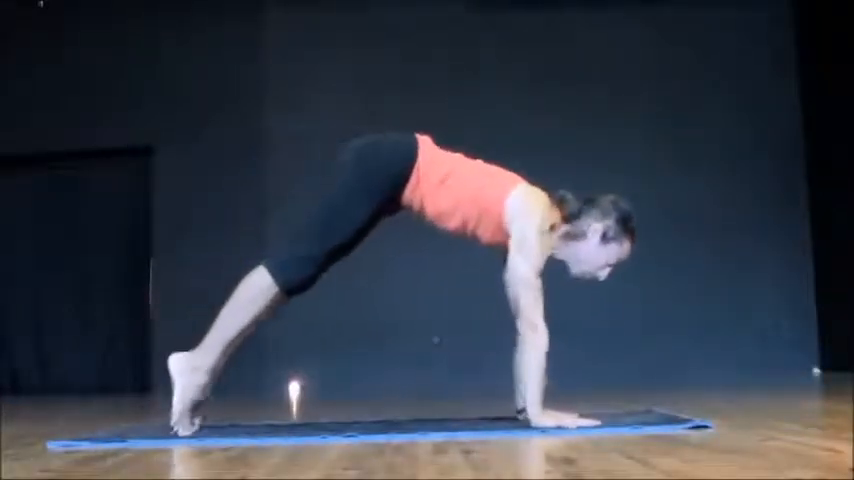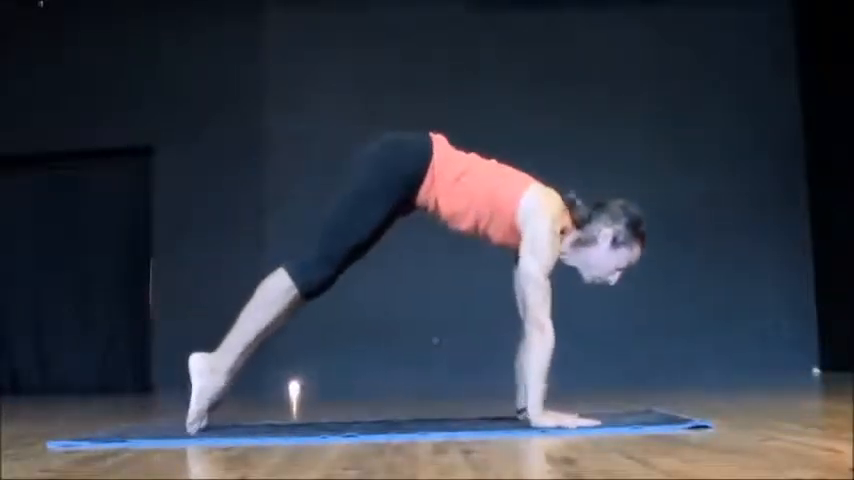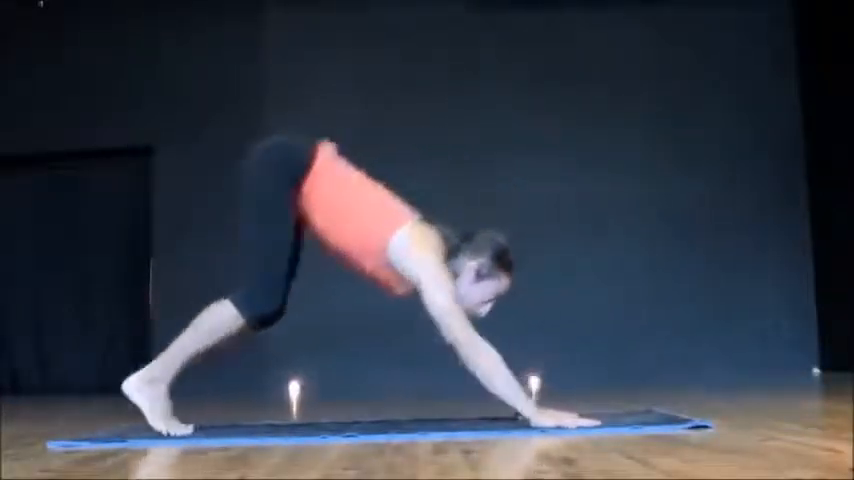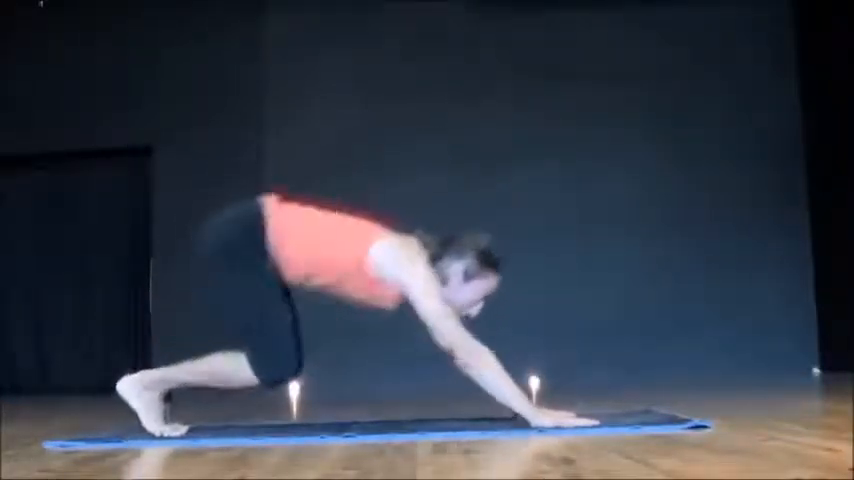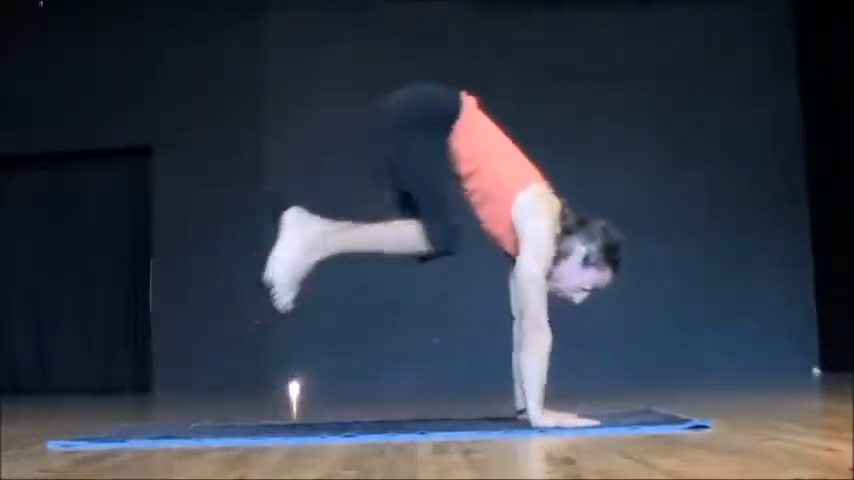
dt=0.4s
person 1, frame 1
left shoulder: (537, 228)
right shoulder: (533, 220)
left elbow: (527, 324)
right elbow: (531, 324)
left wrist: (525, 404)
right wrist: (536, 412)
left hip: (396, 172)
right hip: (390, 166)
left knee: (299, 271)
right knee: (295, 265)
left ankle: (202, 370)
right ankle: (199, 363)
person 1, frame 2
left shoulder: (548, 231)
right shoulder: (546, 224)
left elbow: (534, 326)
right elbow: (538, 324)
left wrist: (526, 404)
right wrist: (538, 412)
left hip: (411, 172)
right hip: (404, 165)
left knee: (318, 273)
right knee: (315, 268)
left ankle: (221, 368)
right ankle: (221, 365)
person 1, frame 3
left shoulder: (425, 261)
right shoulder: (425, 264)
left elbow: (467, 346)
right elbow: (468, 345)
left wrist: (526, 404)
right wrist: (534, 412)
left hip: (304, 174)
right hip: (290, 170)
left knee: (266, 304)
right knee: (262, 303)
left ankle: (156, 375)
right ankle: (155, 378)
person 1, frame 4
left shoulder: (416, 263)
right shoulder: (409, 269)
left elbow: (466, 348)
right elbow: (460, 348)
left wrist: (520, 403)
right wrist: (532, 411)
left hip: (261, 236)
right hip: (242, 238)
left knee: (279, 360)
right knee: (276, 366)
left ankle: (155, 383)
right ankle: (147, 384)
person 1, frame 5
left shoulder: (528, 235)
right shoulder: (542, 226)
left elbow: (524, 321)
right elbow: (532, 324)
left wrist: (525, 405)
right wrist: (534, 411)
left hip: (432, 121)
right hip: (422, 112)
left knee: (432, 239)
right knee: (442, 235)
left ankle: (318, 232)
right ankle: (318, 238)
